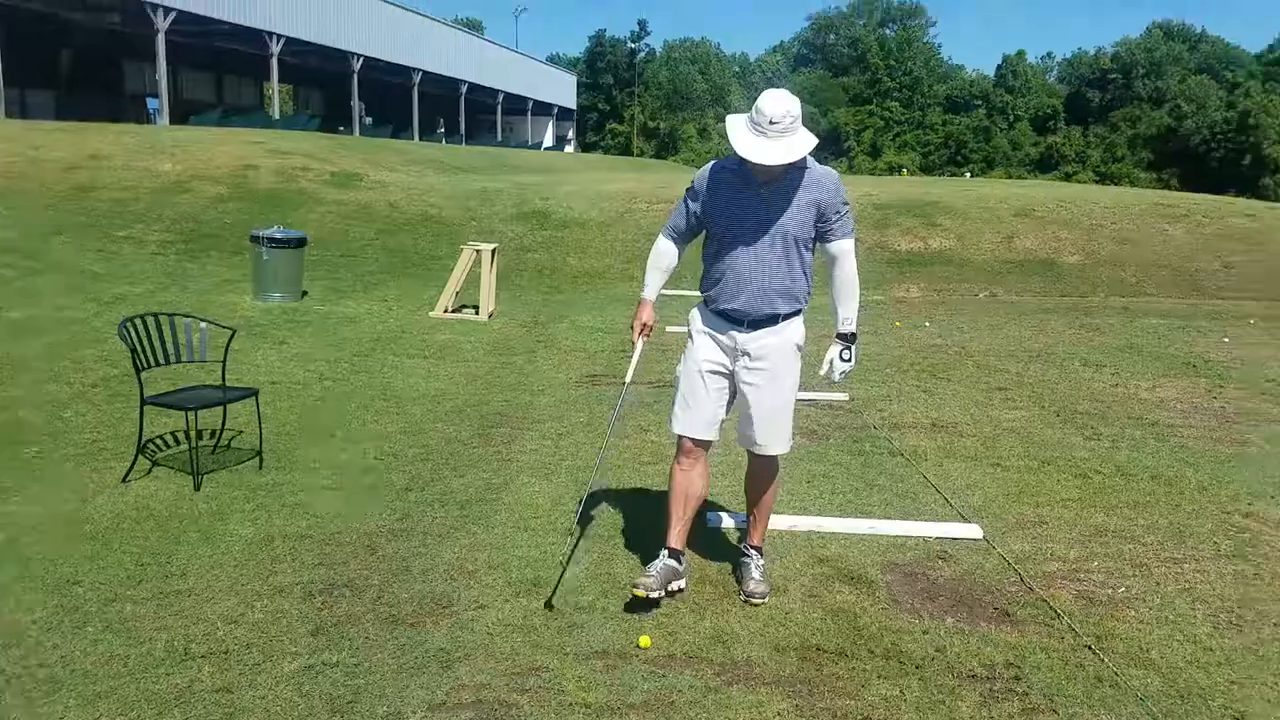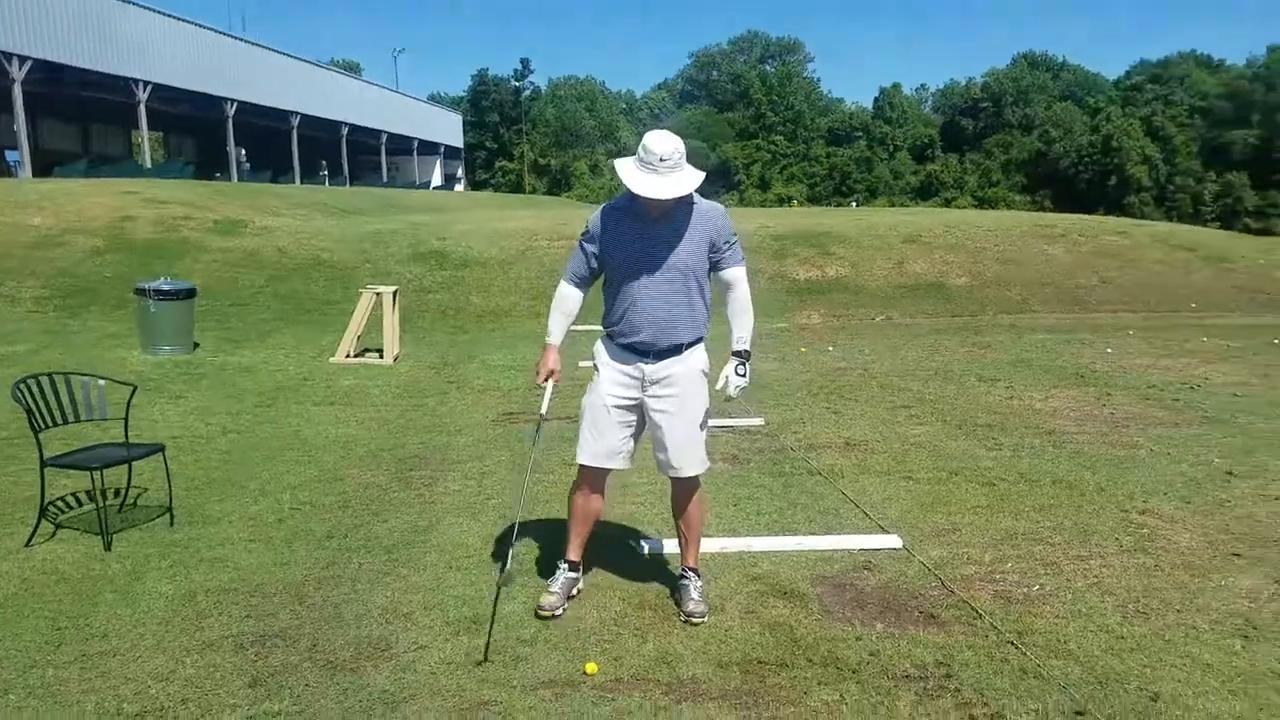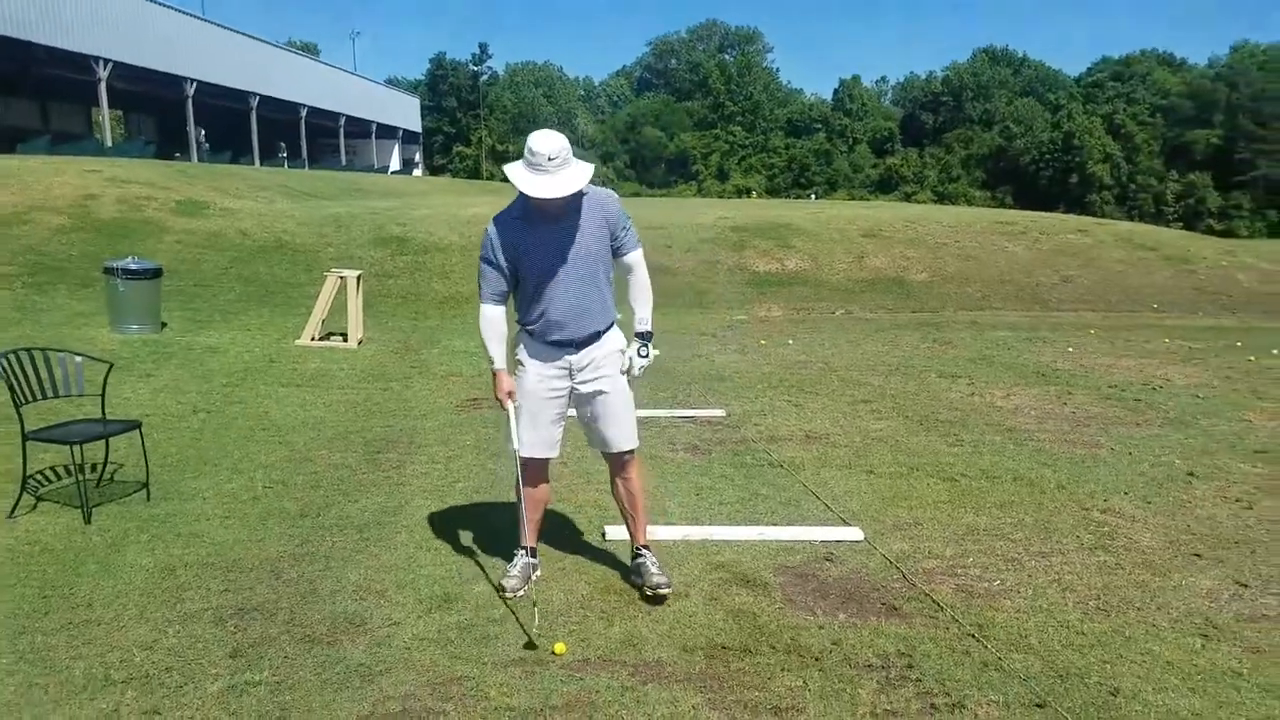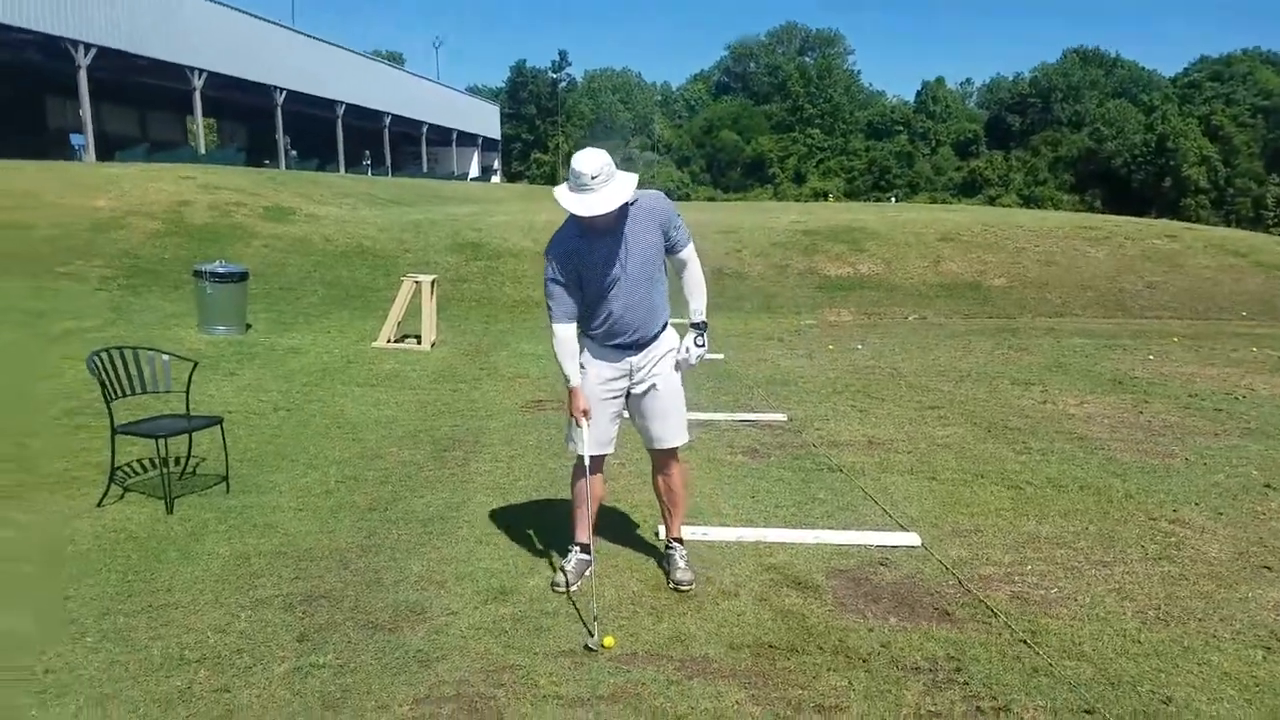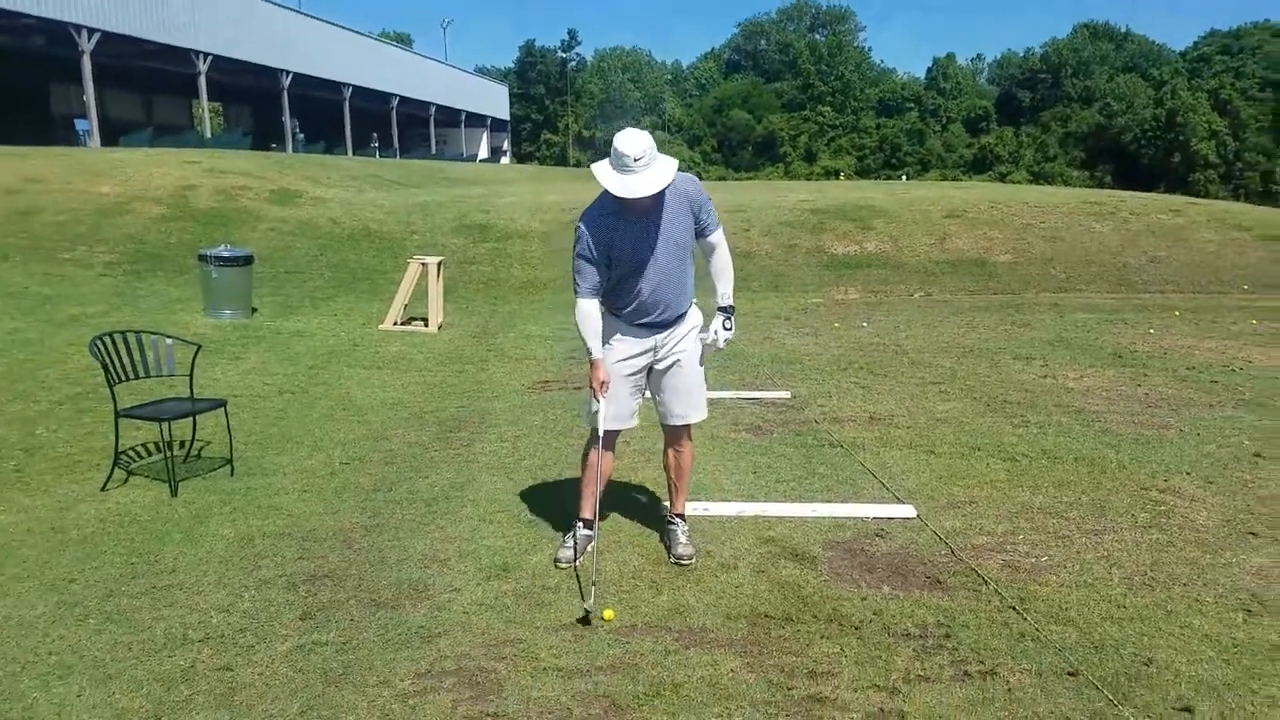
dt=0.4s
person 1, frame 1
left shoulder: (822, 185)
right shoulder: (712, 177)
left elbow: (842, 261)
right elbow: (672, 238)
left wrist: (845, 334)
right wrist: (647, 297)
left hip: (776, 337)
right hip: (711, 329)
left knee: (765, 453)
right knee: (690, 445)
left ankle: (752, 552)
right ankle: (673, 557)
person 1, frame 2
left shoulder: (711, 218)
right shoulder: (606, 219)
left elbow: (735, 286)
right elbow: (573, 283)
left wrist: (740, 352)
right wrist: (552, 344)
left hip: (681, 365)
right hip: (616, 362)
left knee: (685, 476)
right knee: (591, 470)
left ankle: (690, 574)
right ankle: (570, 568)
person 1, frame 3
left shoulder: (605, 206)
right shoulder: (503, 228)
left elbow: (635, 268)
right elbow: (492, 302)
left wrist: (643, 333)
right wrist: (499, 368)
left hip: (602, 350)
right hip: (539, 356)
left knee: (622, 455)
right knee: (533, 461)
left ankle: (642, 553)
right ankle: (527, 554)
person 1, frame 4
left shoulder: (656, 208)
right shoulder: (563, 247)
left elbow: (687, 263)
right elbow: (563, 322)
left wrist: (698, 326)
right wrist: (574, 385)
left hip: (657, 350)
right hip: (599, 357)
left knee: (667, 453)
right knee: (590, 457)
left ankle: (675, 546)
right ankle: (580, 549)
person 1, frame 5
left shoulder: (688, 191)
right shoulder: (595, 222)
left elbow: (715, 247)
right elbow: (587, 297)
left wrist: (725, 308)
right wrist: (596, 357)
left hip: (680, 330)
right hip: (622, 335)
left knee: (679, 430)
right knee: (604, 431)
left ankle: (676, 521)
right ankle: (584, 524)
